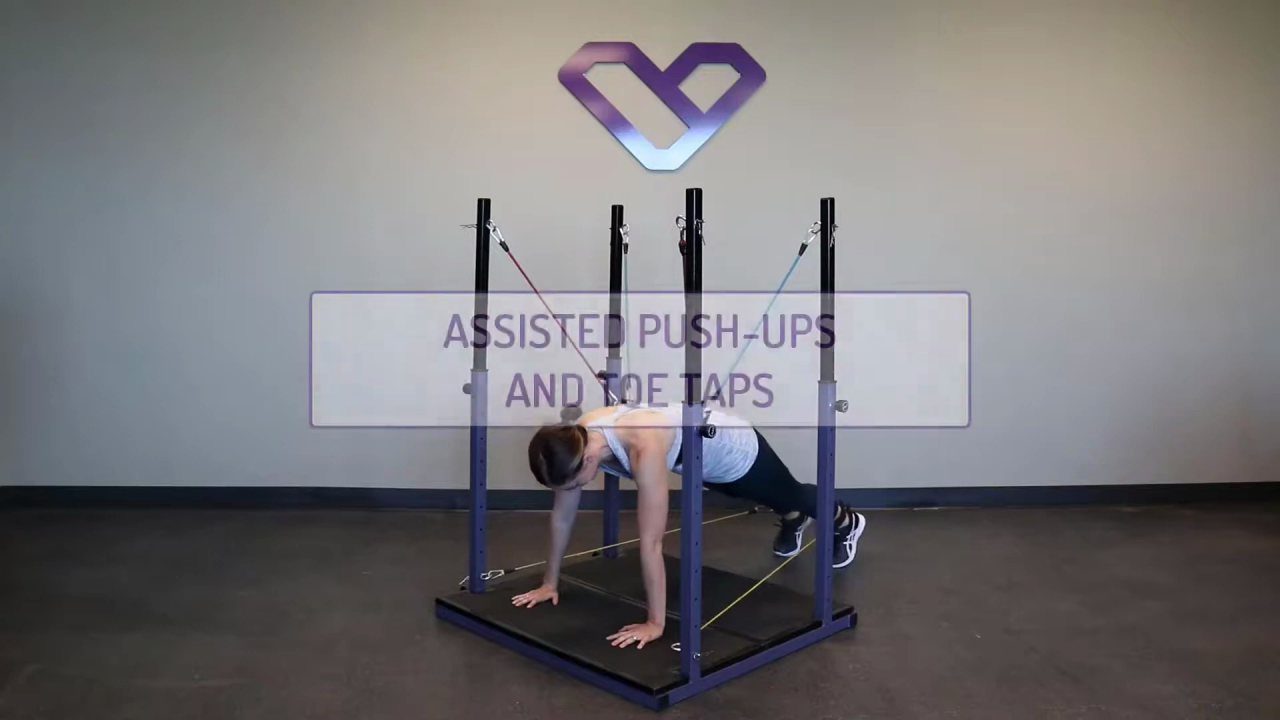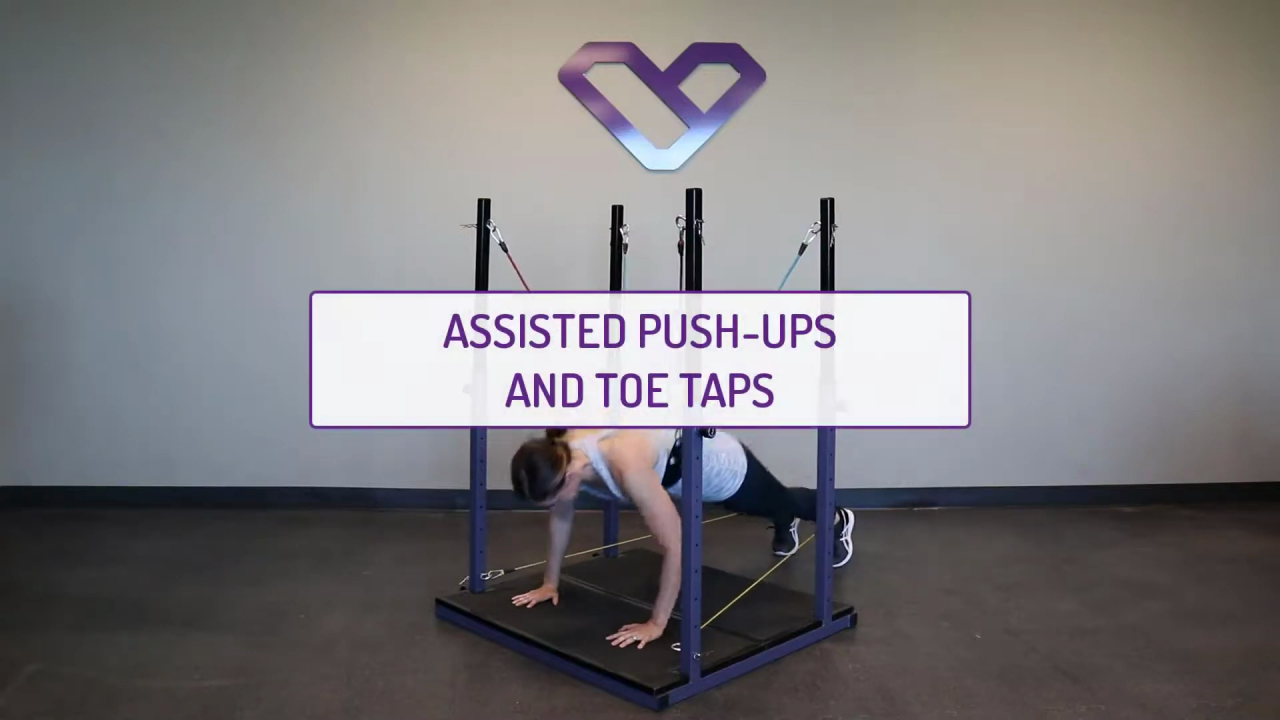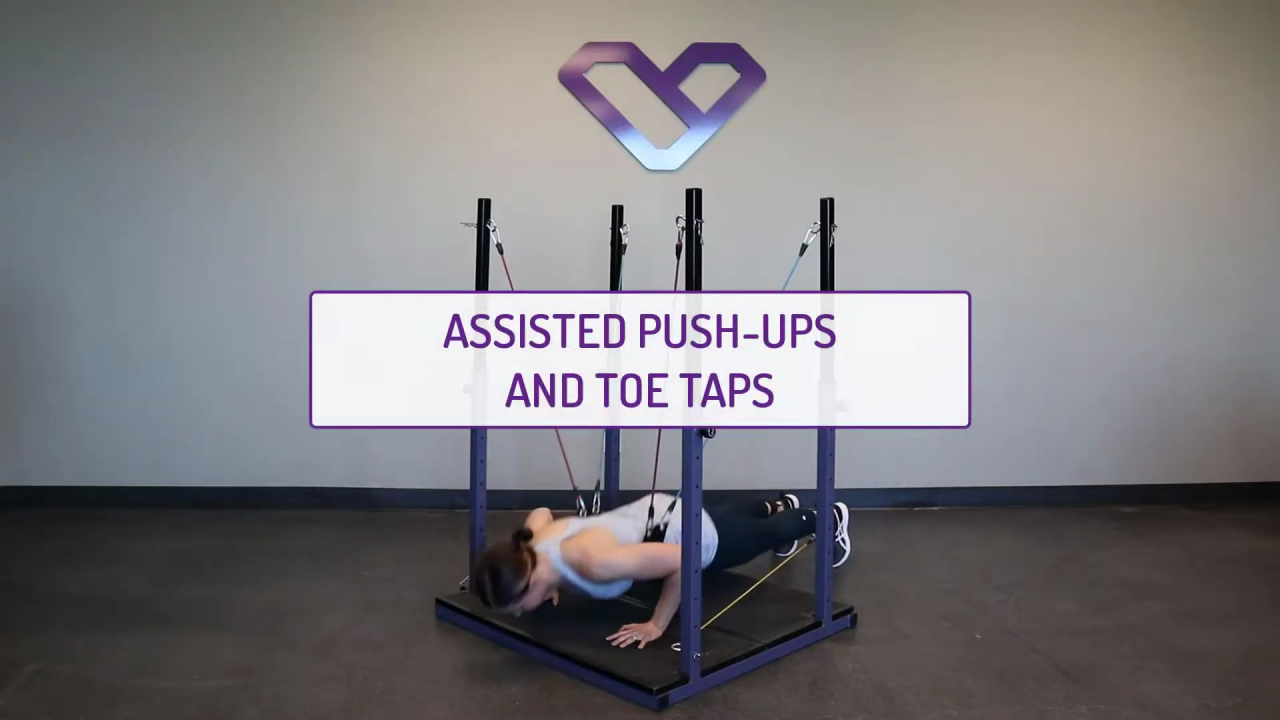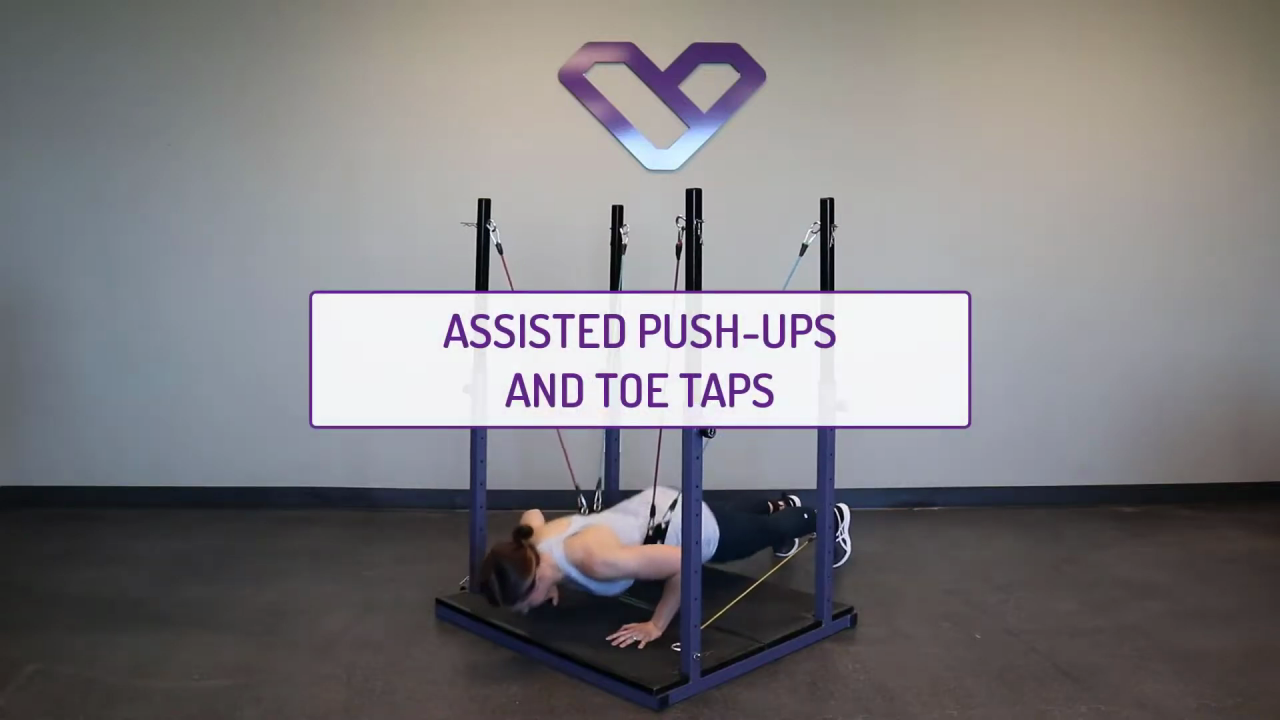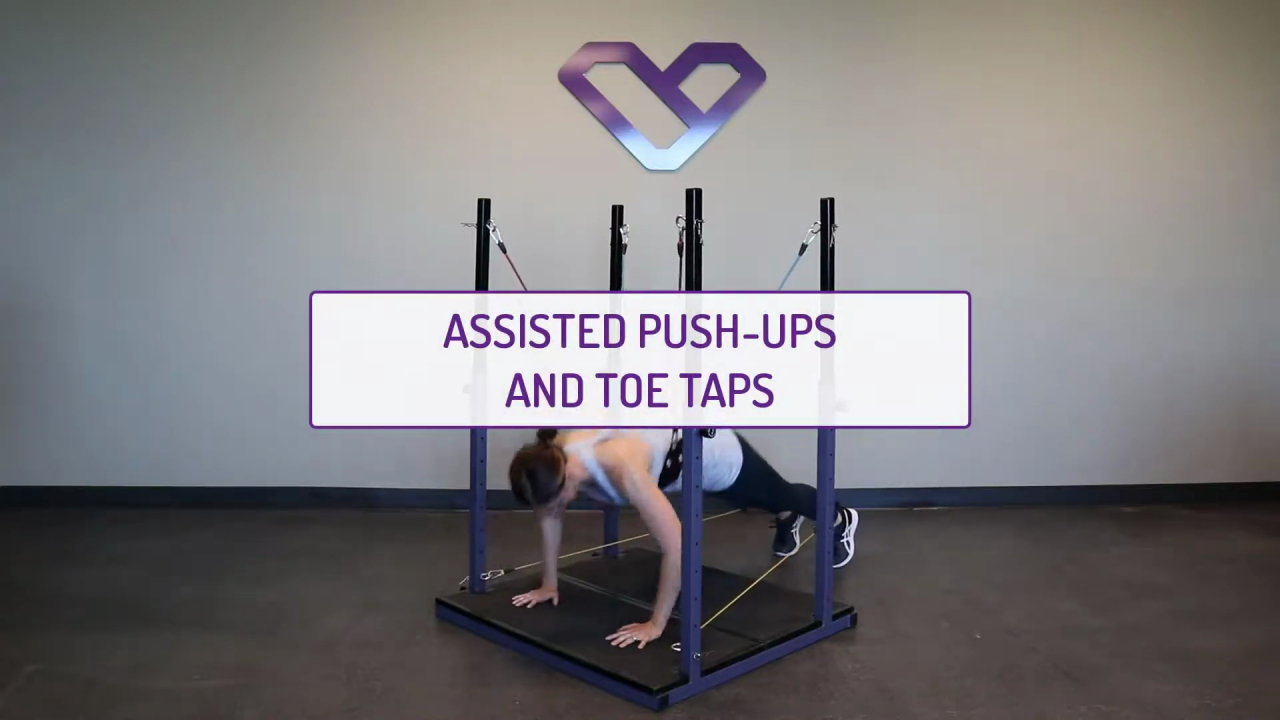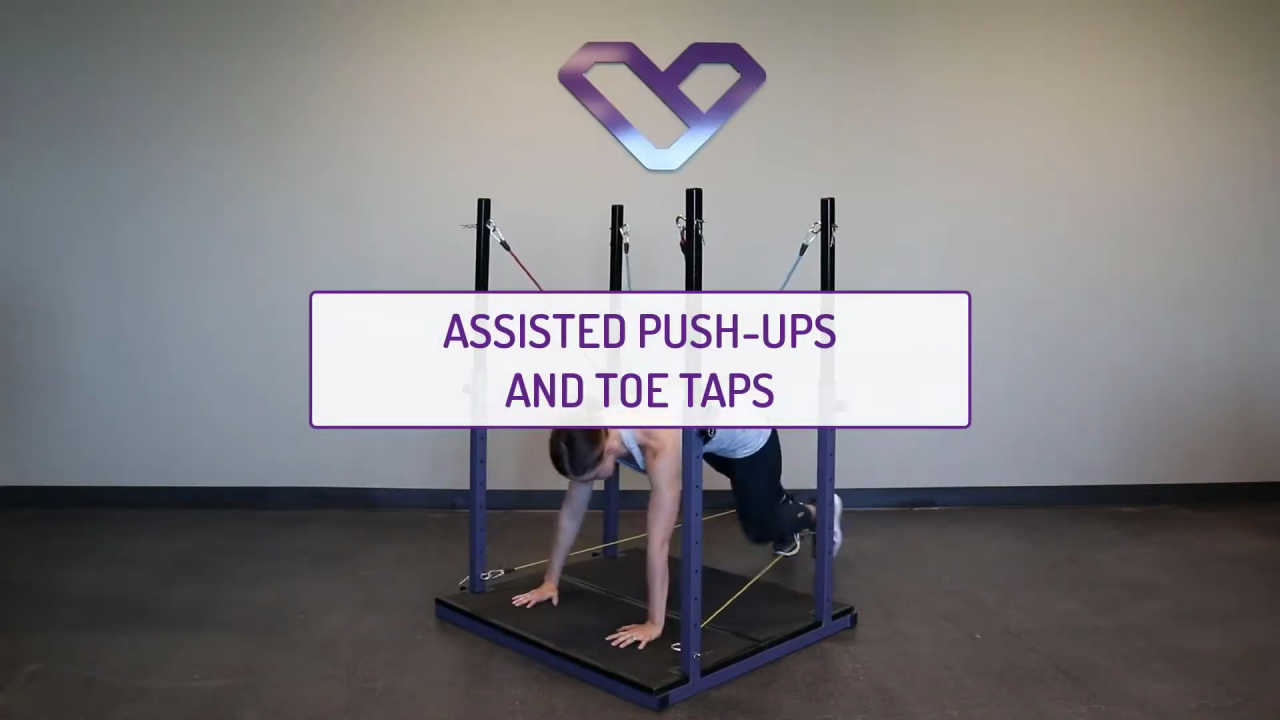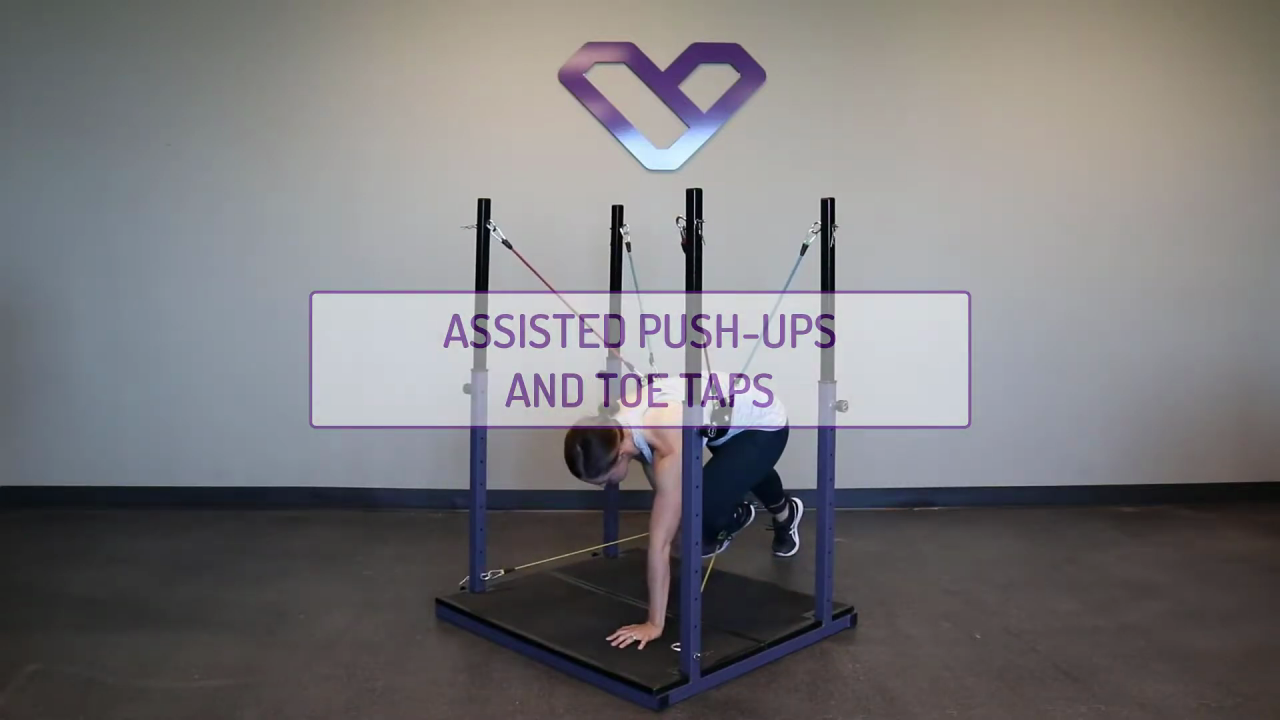
dt=0.4s
person 1, frame 1
left shoulder: (642, 450)
right shoulder: (574, 442)
left elbow: (650, 543)
right elbow: (562, 514)
left wrist: (656, 623)
right wrist: (549, 583)
left hip: (732, 447)
left knee: (792, 494)
left ankle: (846, 521)
right ankle: (792, 521)
person 1, frame 2
left shoulder: (627, 467)
right shoulder: (563, 456)
left elbow: (675, 545)
right elbow: (561, 517)
left wrist: (657, 624)
right wrist: (549, 583)
left hip: (720, 466)
right hip: (681, 466)
left knee: (781, 501)
left ankle: (838, 520)
right ankle: (786, 524)
person 1, frame 3
left shoulder: (590, 561)
right shoulder: (531, 547)
left elbow: (681, 560)
right elbow: (540, 512)
left wrist: (655, 626)
right wrist: (550, 587)
right hip: (650, 518)
left knee: (766, 533)
right knee: (745, 520)
left ankle: (831, 518)
right ankle: (778, 505)
person 1, frame 4
left shoulder: (595, 561)
right shoulder: (531, 549)
left elbow: (683, 561)
right elbow: (532, 513)
left wrist: (656, 625)
right wrist: (550, 587)
right hip: (651, 509)
left knee: (767, 530)
right knee: (729, 513)
left ankle: (832, 518)
right ankle: (779, 504)
person 1, frame 5
left shoulder: (623, 469)
right shoulder: (556, 457)
left elbow: (676, 547)
right elbow: (549, 513)
left wrist: (656, 624)
right wrist: (549, 583)
left hip: (716, 455)
right hip: (676, 447)
left knee: (782, 496)
left ankle: (841, 520)
right ankle: (787, 521)
person 1, frame 6
left shoulder: (659, 446)
right shoulder: (593, 438)
left elbow: (658, 542)
right elbow: (571, 510)
left wrist: (654, 623)
right wrist: (550, 581)
left hip: (747, 430)
right hip: (709, 431)
left knee: (761, 527)
right knee: (753, 494)
left ankle: (821, 515)
right ankle: (789, 507)
person 1, frame 7
left shoulder: (669, 446)
right shoulder: (612, 427)
left elbow: (660, 542)
left wrist: (654, 624)
left hip: (764, 420)
right hip: (728, 406)
left knee: (703, 512)
right knee: (754, 473)
left ankle: (737, 517)
right ankle: (786, 514)
